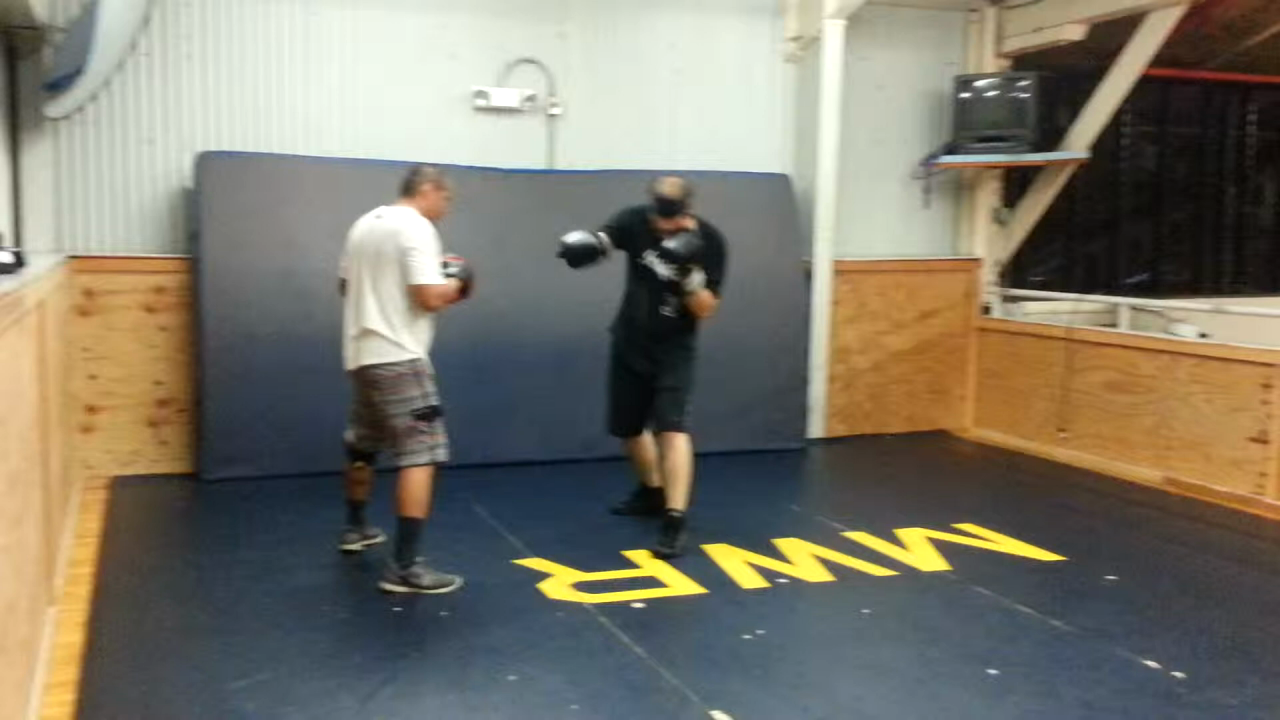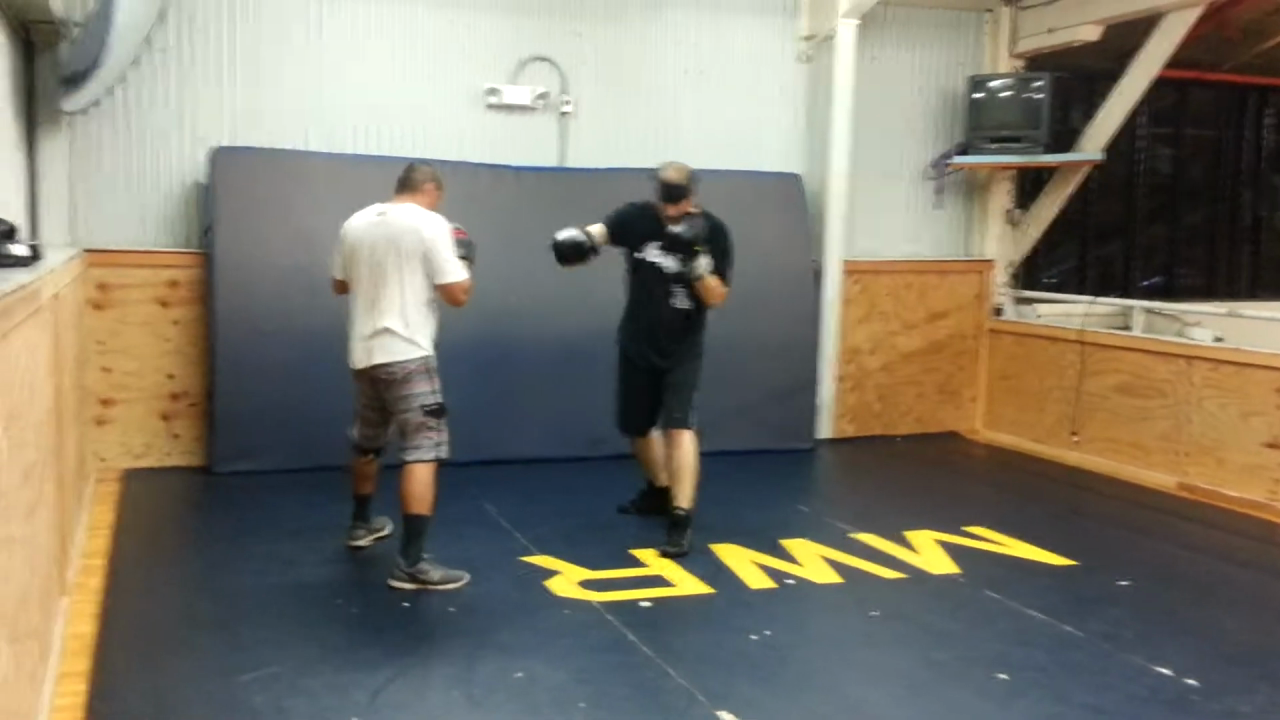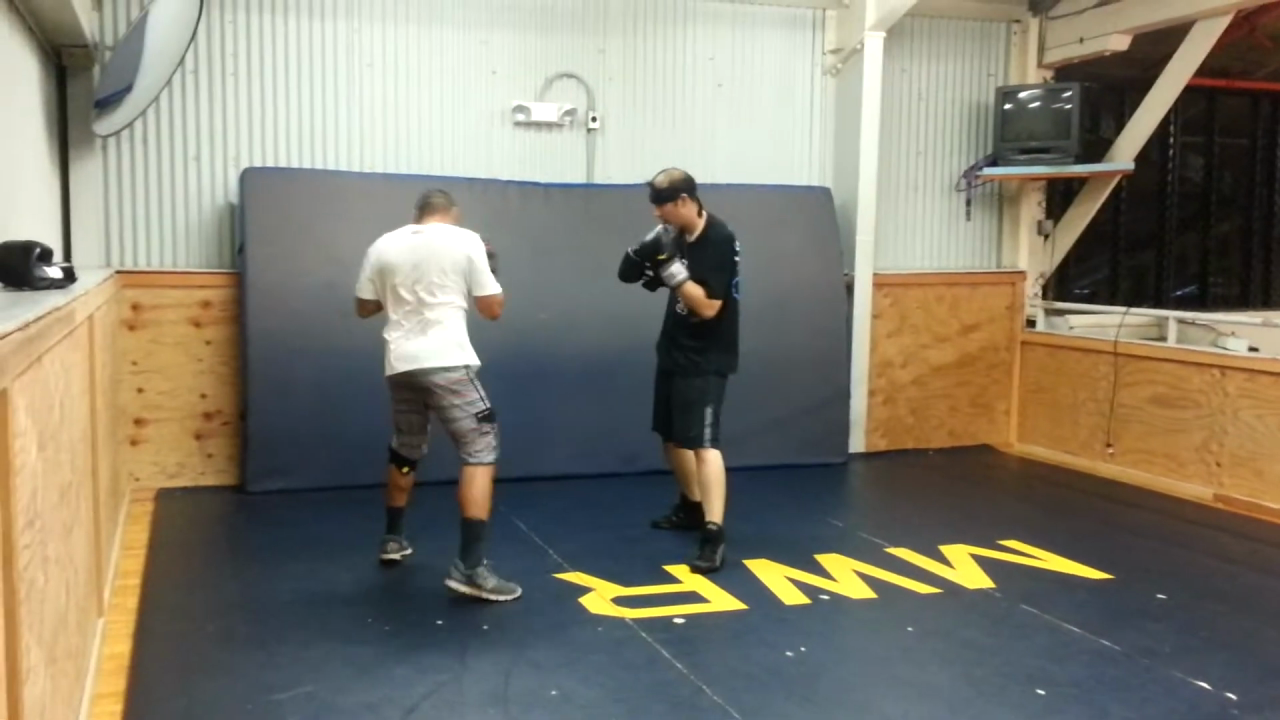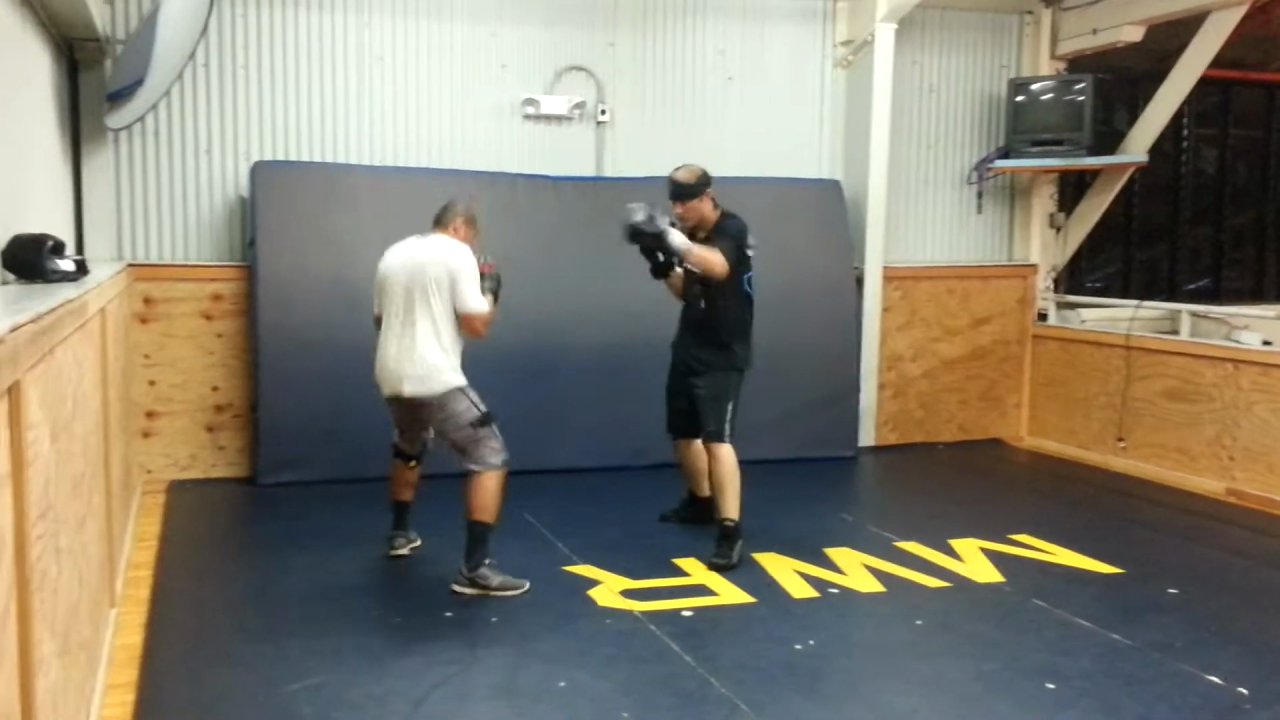
dt=1s
person 1, frame 1
left shoulder: (365, 224)
right shoulder: (416, 227)
left elbow: (346, 285)
right elbow: (429, 298)
right wrist: (455, 282)
left hip: (362, 356)
right hip: (398, 359)
left knee: (362, 446)
right knee: (421, 455)
left ankle: (355, 528)
right ankle: (404, 566)
person 1, frame 2
left shoulder: (355, 224)
right shoulder: (429, 225)
left elbow: (340, 283)
right elbow: (458, 295)
right wrist: (463, 258)
left hip: (366, 354)
right hip: (407, 356)
left knee: (368, 442)
right knee: (421, 452)
left ankle: (362, 523)
right ankle: (411, 563)
person 1, frame 3
left shoulder: (384, 245)
right shoulder: (464, 240)
left elbow: (364, 307)
right elbow: (493, 309)
right wrist: (483, 271)
left hip: (401, 366)
right hip: (447, 365)
left knee: (404, 454)
right knee: (481, 457)
left ankle: (393, 540)
right ankle: (470, 567)
person 1, frame 4
left shoulder: (392, 256)
right shoulder: (457, 256)
right elbow: (477, 325)
right wrist: (490, 293)
left hip: (393, 378)
right hip: (438, 381)
left knee: (408, 448)
right knee: (488, 464)
left ankle: (400, 533)
right ankle: (475, 568)
person 2, frame 1
left shoulder: (709, 241)
right shoulder: (635, 220)
left elbow: (706, 310)
right elbow: (597, 244)
left wrist: (690, 272)
right wrist: (581, 246)
left hip: (673, 350)
right hip: (629, 344)
left knee: (672, 430)
right knee: (629, 427)
left ankle: (676, 520)
right ankle: (652, 492)
person 2, frame 2
left shoulder: (713, 231)
right shoulder: (637, 217)
left elbow: (717, 299)
right elbow: (597, 234)
left wrist: (697, 257)
right wrist: (577, 239)
left hip: (682, 349)
right hip: (637, 344)
left knee: (679, 428)
right knee: (637, 427)
left ankle: (682, 518)
right ankle: (659, 492)
person 2, frame 3
left shoulder: (719, 239)
right shoulder: (678, 234)
left elbow: (708, 307)
left wrist: (671, 264)
right wrist: (653, 274)
left hip: (706, 361)
right hip: (674, 352)
left knee: (702, 443)
right knee: (672, 436)
left ankle: (714, 534)
right ankle: (692, 506)
person 2, frame 4
left shoulder: (732, 228)
right shoulder: (683, 229)
left elbow: (715, 267)
left wrist: (664, 231)
right wrist: (658, 256)
left hip: (723, 355)
right hip: (688, 348)
left knee: (716, 439)
right knee: (682, 433)
left ankle: (730, 531)
right ankle: (701, 502)
